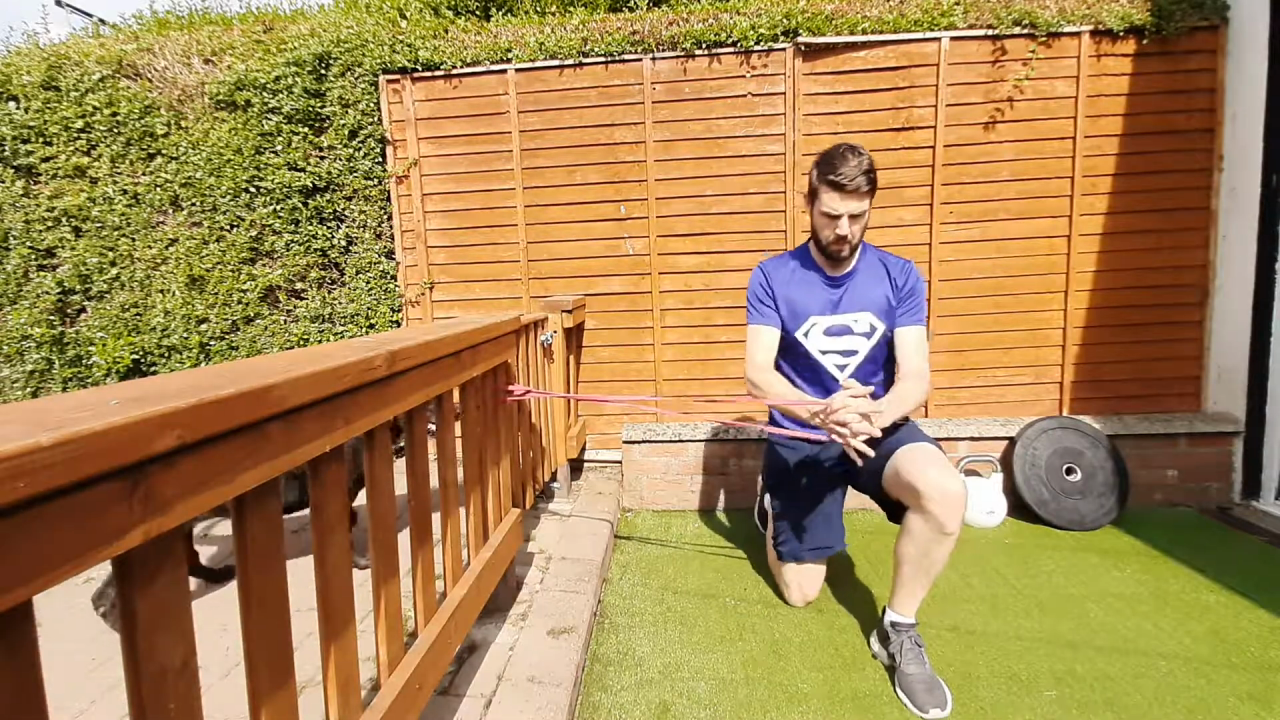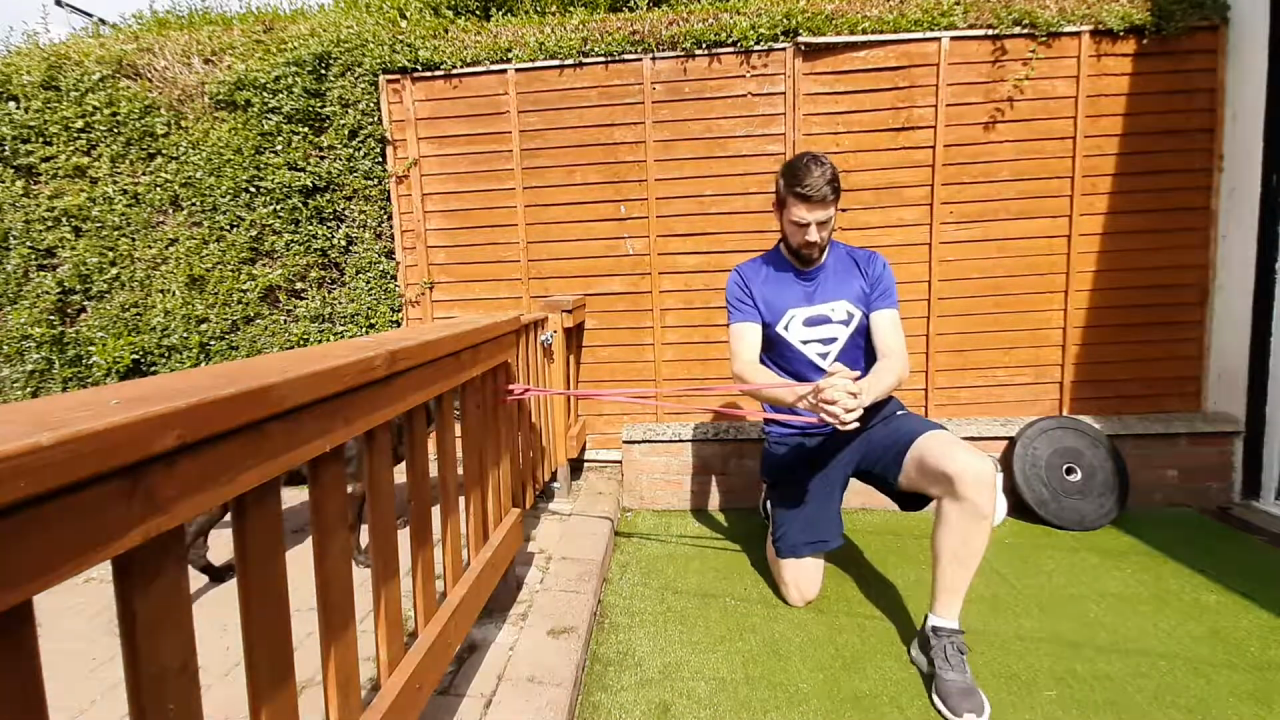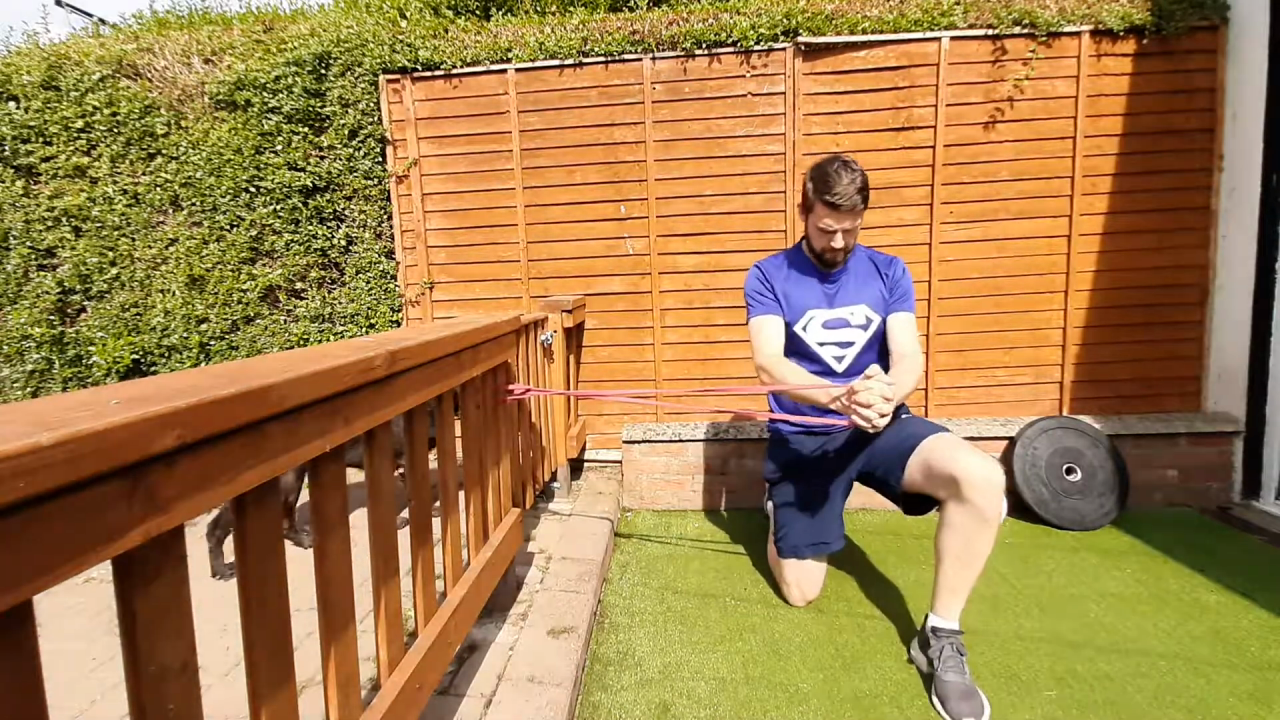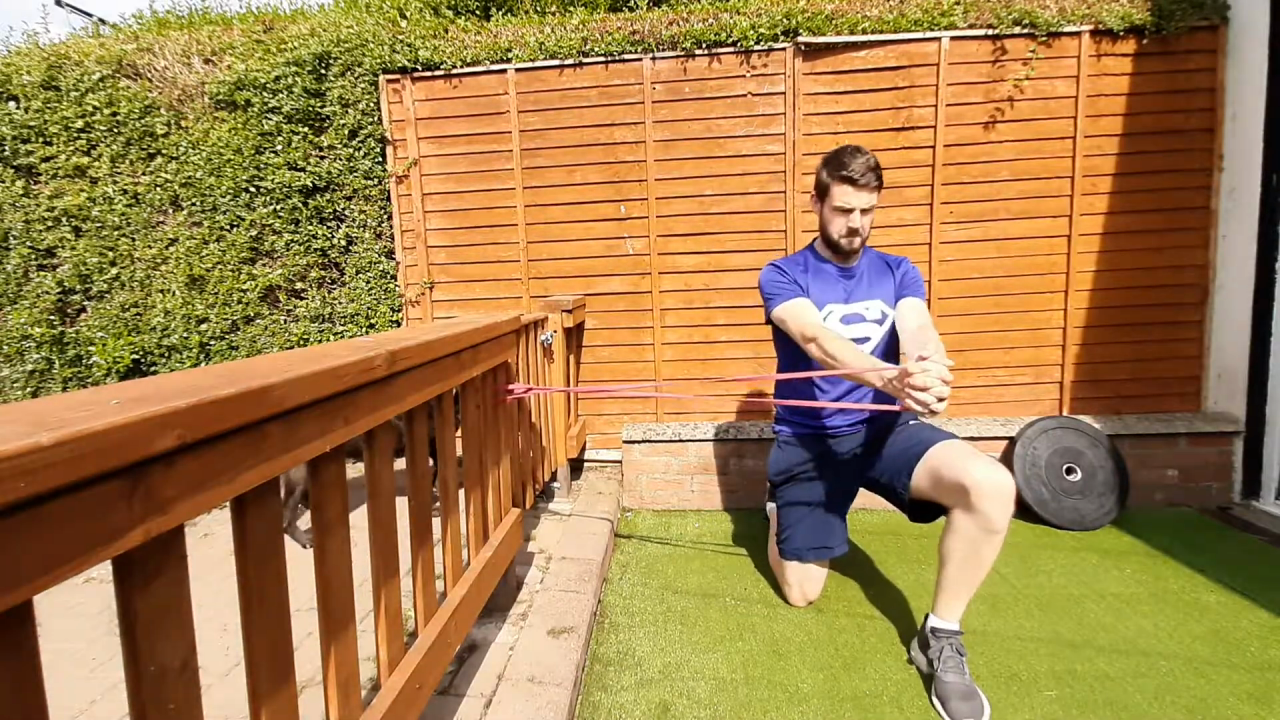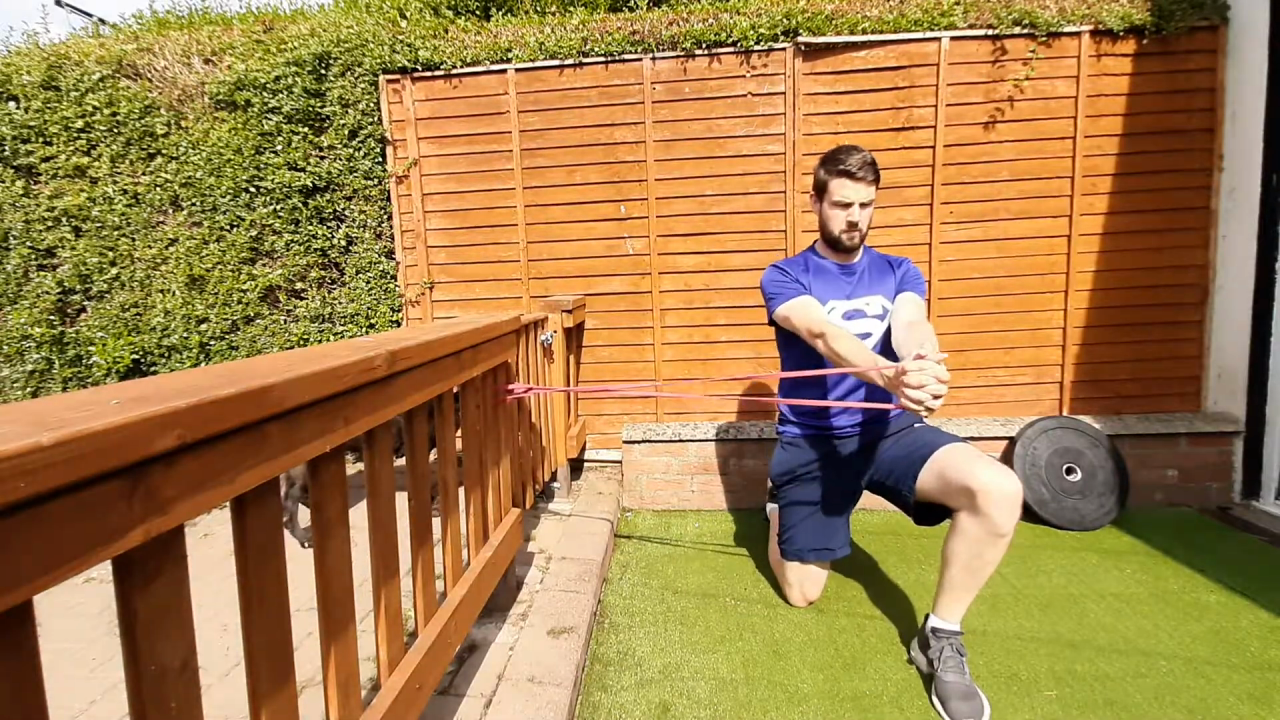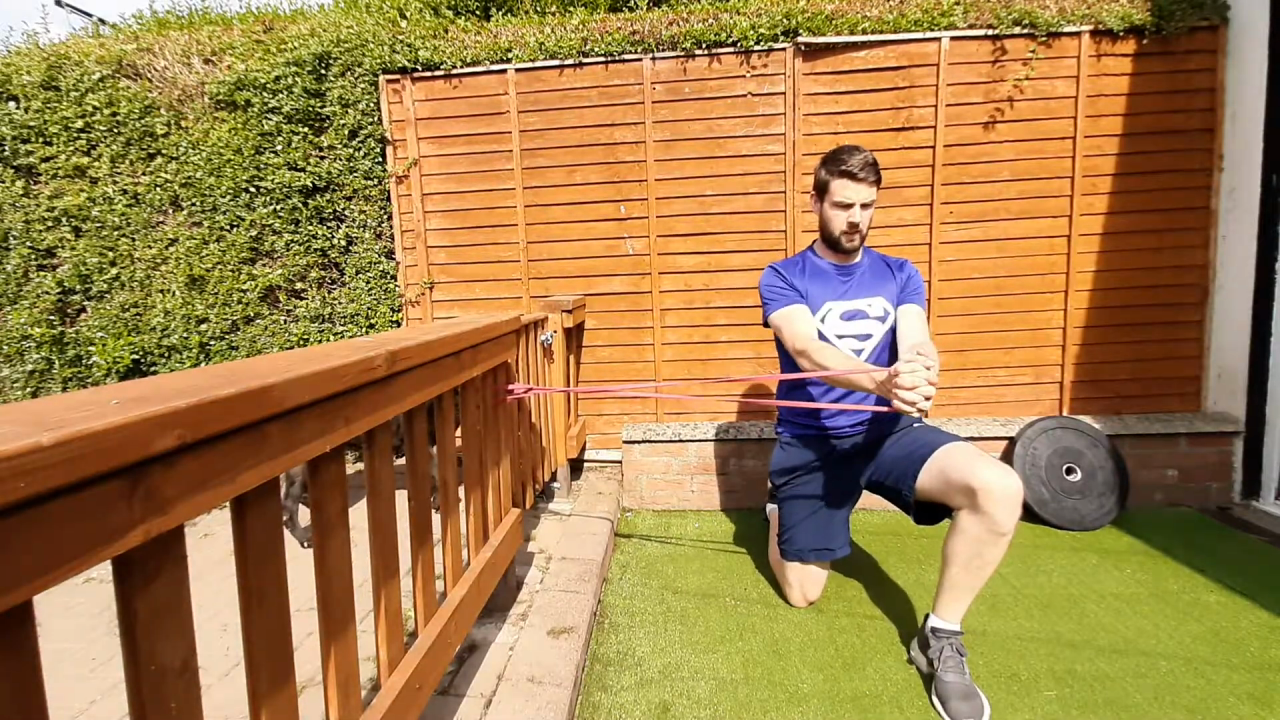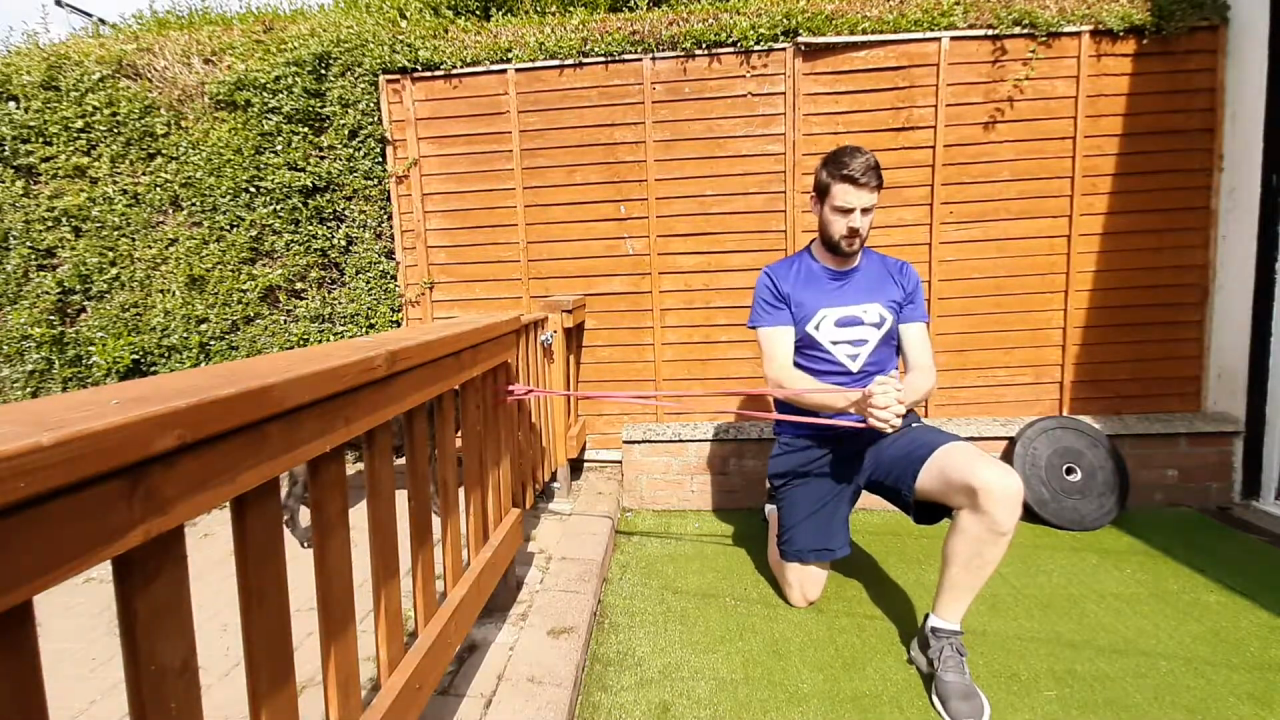
dt=0.4s
person 1, frame 1
left shoulder: (900, 277)
right shoulder: (773, 276)
left elbow: (915, 377)
right elbow: (758, 373)
left wrist: (874, 416)
right wrist: (821, 413)
left hip: (877, 424)
right hip: (798, 437)
left knee: (945, 491)
right knee: (800, 593)
left ankle: (898, 630)
right ankle: (773, 506)
person 1, frame 2
left shoulder: (869, 268)
right shoulder: (749, 280)
left elbow: (895, 360)
right elbow: (744, 367)
left wrist: (855, 395)
right wrist: (809, 398)
left hip: (872, 417)
right hip: (796, 435)
left knee: (974, 474)
right knee: (799, 591)
left ankle: (942, 636)
right ankle: (778, 508)
person 1, frame 3
left shoulder: (889, 272)
right shoulder: (768, 277)
left elbow: (910, 359)
right elbow: (768, 364)
left wrist: (884, 395)
right wrist: (841, 397)
left hip: (880, 425)
right hip: (802, 436)
left knee: (982, 477)
right knee: (799, 592)
left ankle: (940, 635)
right ankle: (780, 507)
person 1, frame 4
left shoulder: (899, 272)
right shoulder: (783, 275)
left elbow: (920, 332)
right elbow: (816, 341)
left wrist: (931, 369)
right wrist: (893, 379)
left hip: (884, 428)
right hip: (809, 438)
left knee: (992, 486)
right knee: (801, 593)
left ankle: (940, 636)
right ankle: (779, 510)
person 1, frame 5
left shoulder: (900, 272)
right shoulder: (784, 277)
left elbow: (911, 327)
right elbow: (823, 334)
left wrist: (925, 364)
right wrist: (891, 375)
left hip: (890, 431)
right hip: (812, 440)
left knee: (999, 490)
right knee: (802, 593)
left ankle: (941, 637)
right ankle: (781, 511)
person 1, frame 6
left shoulder: (899, 274)
right shoulder: (783, 278)
left elbow: (917, 343)
right elbow: (807, 350)
left wrist: (920, 373)
right wrist: (883, 381)
left hip: (888, 431)
right hip: (811, 442)
left knee: (1000, 489)
right knee: (802, 593)
left ankle: (940, 636)
right ankle: (780, 512)
person 1, frame 7
left shoulder: (900, 277)
right shoulder: (779, 280)
left elbow: (924, 372)
right elbow: (779, 376)
left wrist: (896, 397)
right wrist: (856, 401)
left hip: (889, 433)
right hip: (810, 441)
left knee: (1000, 488)
right knee: (802, 594)
left ankle: (941, 637)
right ankle: (778, 513)
